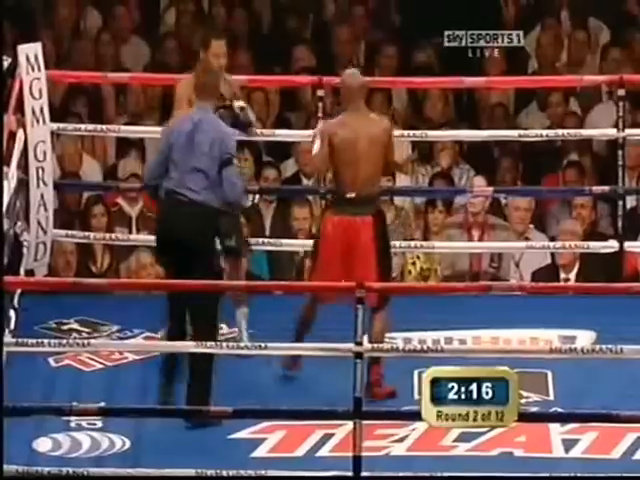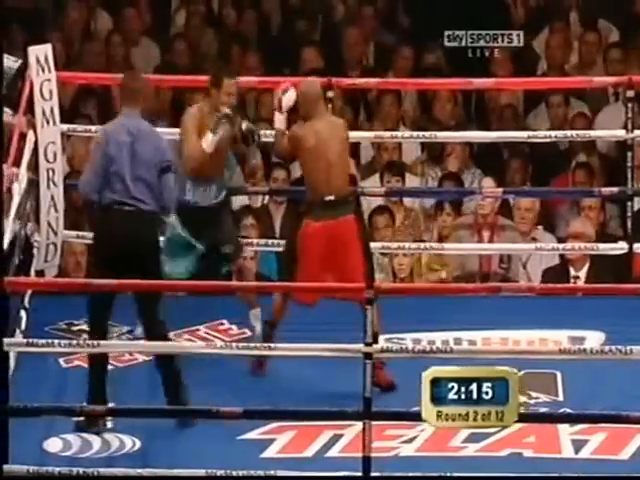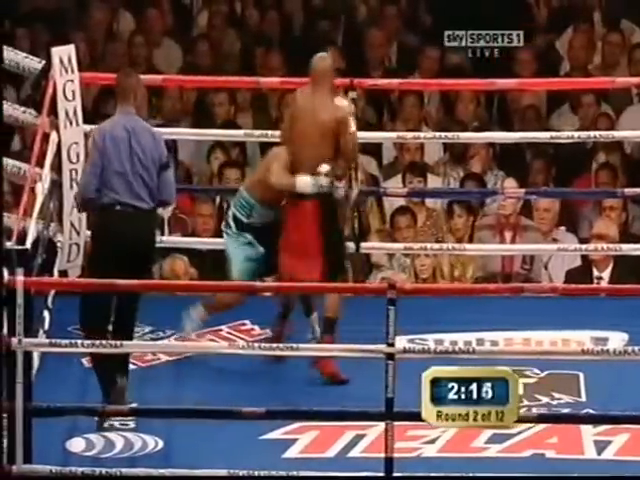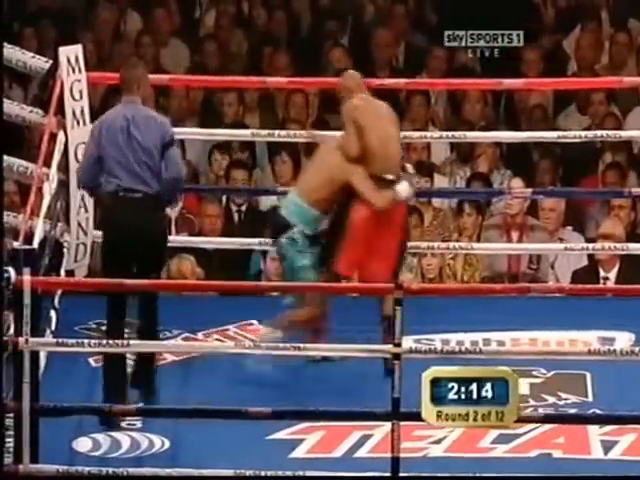
dt=0.5s
person 1, frame 1
left shoulder: (175, 125)
right shoulder: (223, 132)
left elbow: (150, 176)
right elbow: (233, 193)
right wrist: (240, 191)
left hip: (169, 215)
right hip: (200, 221)
left knee: (177, 305)
right knee: (203, 312)
left ankle: (168, 383)
right ankle: (197, 403)
person 1, frame 2
left shoulder: (107, 134)
right shoulder: (157, 139)
left elbow: (88, 191)
right elbow: (170, 198)
left hip: (112, 226)
right hip: (145, 228)
left knee: (100, 319)
right knee: (152, 318)
left ankle: (96, 409)
right ankle: (176, 399)
person 1, frame 3
left shoulder: (103, 133)
right shoulder: (153, 137)
left elbow: (87, 191)
right elbow: (167, 196)
left wrist: (88, 206)
left hip: (110, 224)
right hip: (143, 227)
left knee: (94, 312)
right knee: (126, 313)
left ankle: (112, 383)
right ankle: (117, 382)
person 1, frame 4
left shoulder: (103, 125)
right shoulder: (158, 123)
left elbow: (85, 179)
right elbow: (176, 175)
left hip: (117, 214)
right hip: (150, 214)
left knee: (116, 307)
right knee: (148, 300)
left ankle: (115, 398)
right ankle: (145, 381)
person 2, frame 1
left shoulder: (330, 128)
right shoulder: (383, 126)
left elbow: (316, 171)
right elbow: (387, 169)
left wrist: (317, 142)
left hip: (337, 213)
right hip: (369, 213)
left knee: (318, 289)
right knee: (378, 300)
left ankle: (294, 353)
right ankle: (374, 378)
person 2, frame 2
left shoulder: (299, 133)
right shoulder: (341, 125)
left elbow: (281, 151)
left wrist: (281, 111)
left hip: (315, 217)
right hip: (345, 215)
right knee: (365, 293)
left ankle: (261, 354)
right ankle: (376, 368)
person 2, frame 3
left shoulder: (297, 100)
right shoulder: (339, 112)
left elbow: (286, 138)
right elbow: (349, 157)
left hip: (296, 193)
right hip: (321, 195)
left knee: (296, 270)
right knee: (334, 277)
right ankle: (324, 353)
person 2, frame 4
left shoulder: (351, 108)
right shoulder: (386, 108)
left elbow: (353, 151)
right elbow: (389, 148)
left wrist: (339, 144)
left hip: (370, 193)
right hip: (398, 192)
left knee: (336, 266)
right knee: (385, 277)
right ankle: (390, 349)
person 3, frame 1
left shoulder: (230, 85)
right shoulder: (187, 85)
left elbow: (245, 126)
left wrist: (245, 116)
left knee: (235, 253)
left ankle: (242, 328)
person 3, frame 2
left shoulder: (234, 119)
right shoulder: (193, 115)
right elbow: (190, 164)
left wrist: (249, 139)
right wrist: (214, 132)
left hip: (217, 200)
right hip: (187, 202)
left knee: (238, 266)
right knee: (170, 272)
left ankle: (258, 328)
person 3, frame 3
left shoulder: (291, 158)
right shoulder: (281, 156)
right elbow: (276, 181)
right wrist: (311, 183)
left hip: (267, 221)
right hip: (242, 224)
right knee: (237, 294)
right ankle: (199, 314)
person 3, frame 4
left shoulder: (328, 147)
right shoulder: (354, 168)
right elbow: (379, 203)
right wrist: (404, 188)
left hip: (294, 222)
right hip: (295, 231)
left knee: (327, 279)
right knee: (316, 307)
left ankle: (315, 338)
right ankle: (270, 335)
